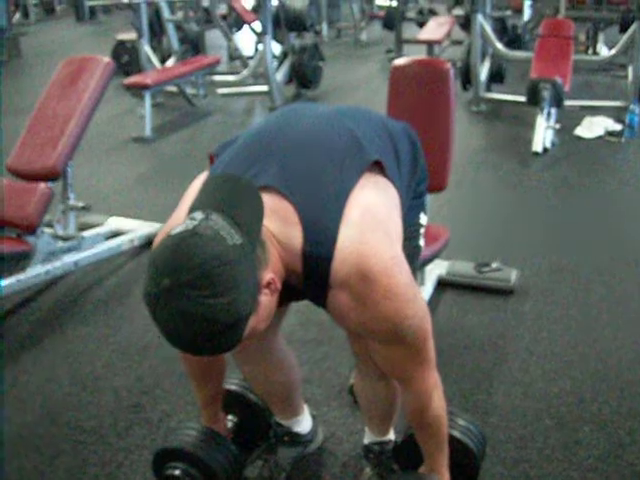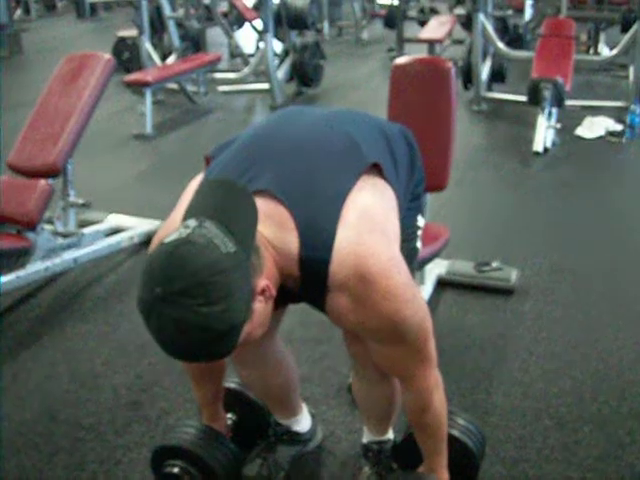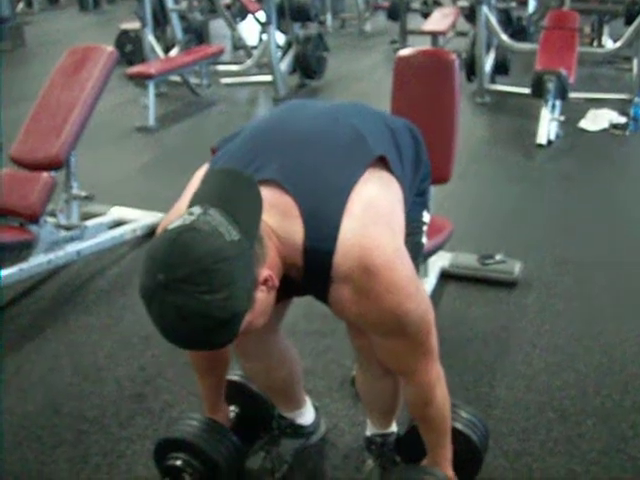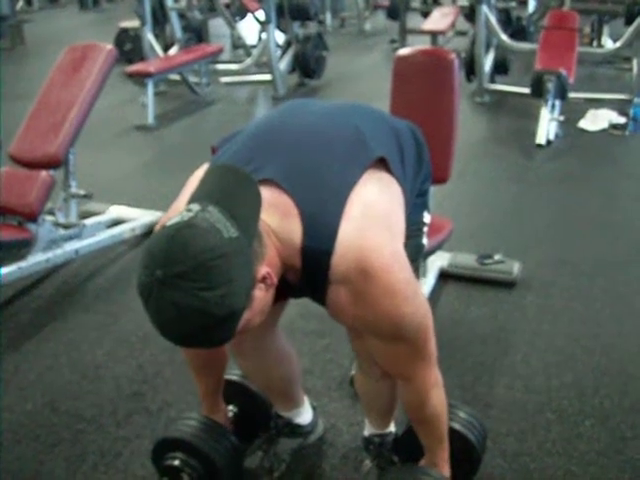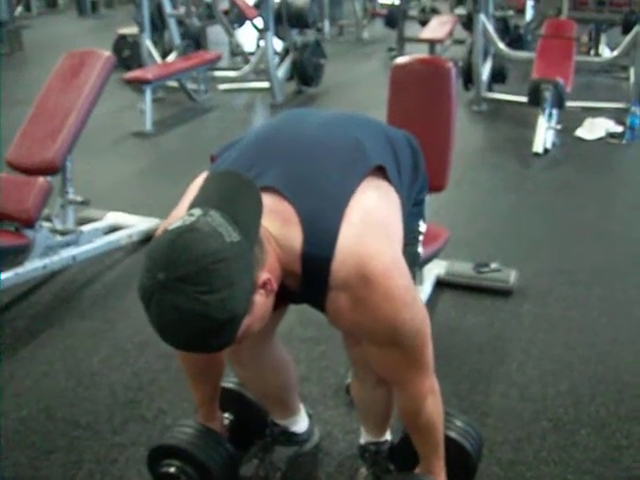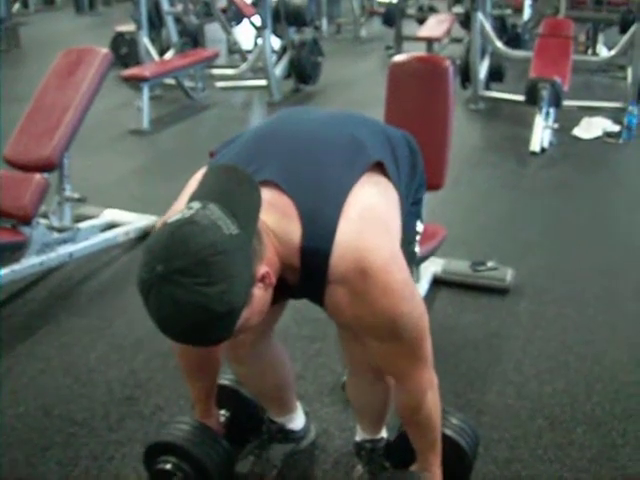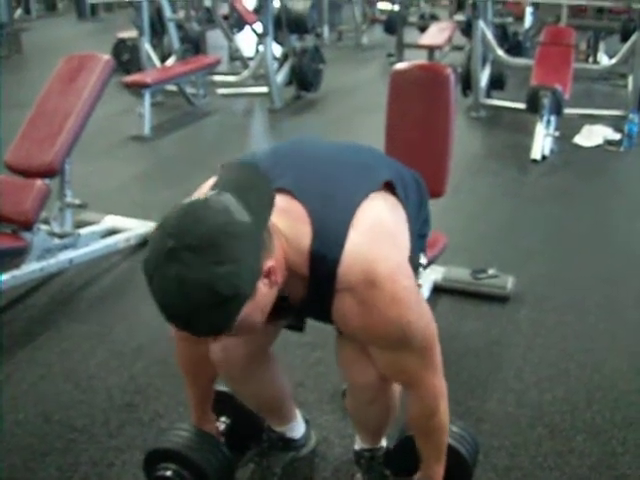
dt=0.5s
person 1, frame 1
left shoulder: (364, 274)
right shoulder: (179, 246)
left elbow: (418, 378)
right elbow: (199, 339)
right wrist: (211, 420)
left knee: (371, 347)
right knee: (249, 338)
left ankle: (380, 448)
right ankle: (295, 430)
person 1, frame 2
left shoulder: (362, 273)
right shoulder: (172, 251)
left elbow: (419, 376)
right elbow: (198, 336)
right wrist: (211, 418)
left knee: (367, 348)
right knee: (244, 342)
left ankle: (379, 447)
right ankle: (294, 429)
person 1, frame 3
left shoulder: (366, 266)
right shoulder: (180, 237)
left elbow: (421, 371)
right elbow: (204, 329)
right wrist: (214, 410)
left knee: (373, 343)
right knee: (249, 335)
left ankle: (382, 440)
right ankle: (298, 422)
person 1, frame 4
left shoulder: (365, 268)
right shoulder: (178, 237)
left elbow: (419, 374)
right elbow: (199, 329)
right wrist: (212, 410)
left knee: (373, 345)
right knee: (247, 335)
left ankle: (381, 439)
right ankle: (296, 421)
person 1, frame 5
left shoulder: (364, 272)
right shoulder: (180, 241)
left elbow: (415, 382)
right elbow: (197, 336)
right wrist: (208, 417)
left knee: (370, 354)
right knee: (243, 343)
left ankle: (376, 447)
right ankle: (291, 430)
person 1, frame 6
left shoulder: (362, 266)
right shoulder: (180, 234)
left elbow: (414, 375)
right elbow: (194, 334)
right wrist: (205, 415)
left knee: (365, 352)
right knee: (242, 343)
left ankle: (372, 444)
right ankle: (288, 427)
person 1, frame 7
left shoulder: (369, 276)
right shoulder: (198, 233)
left elbow: (425, 382)
right elbow: (193, 337)
right wrist: (202, 421)
left knee: (366, 372)
right knee: (232, 356)
left ankle: (371, 452)
right ankle: (289, 434)
